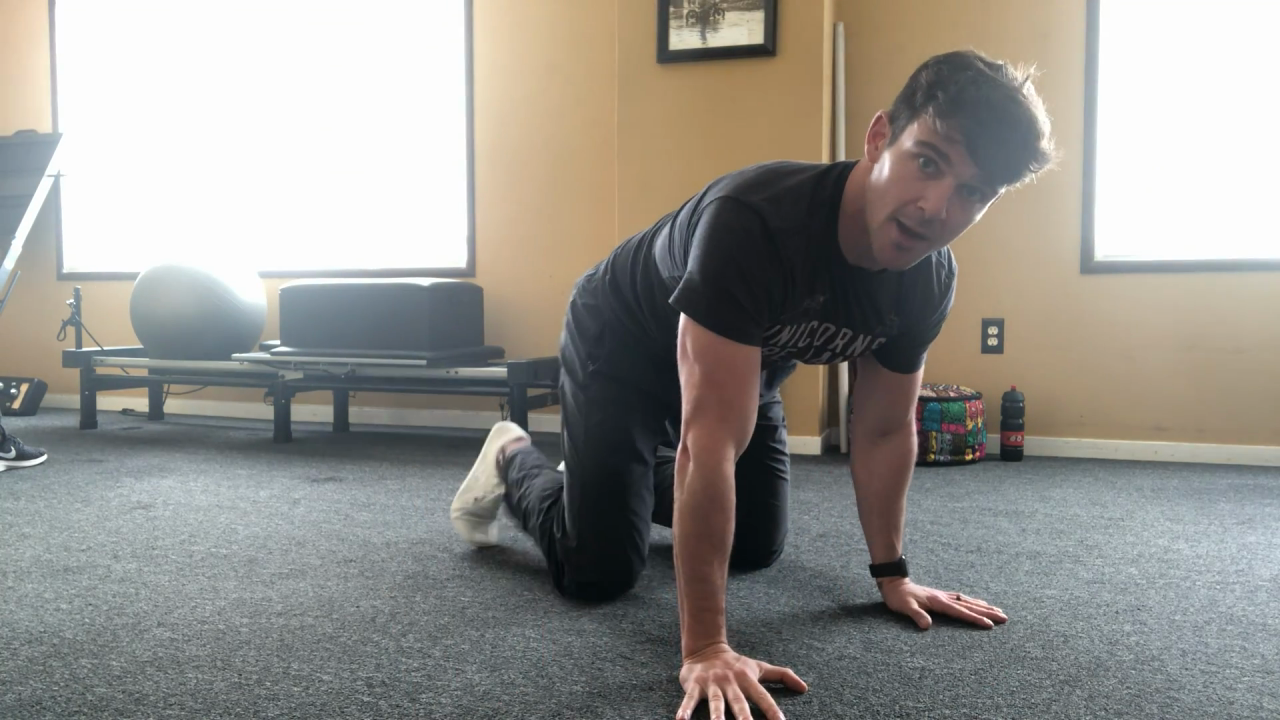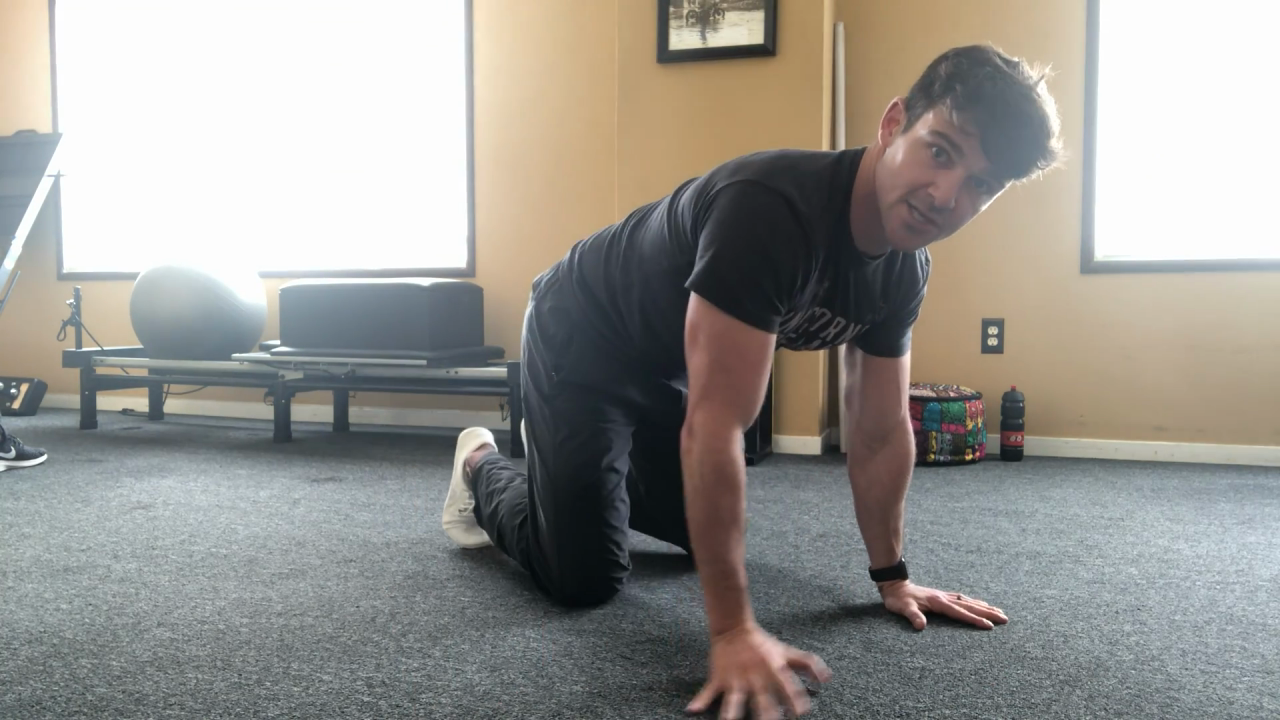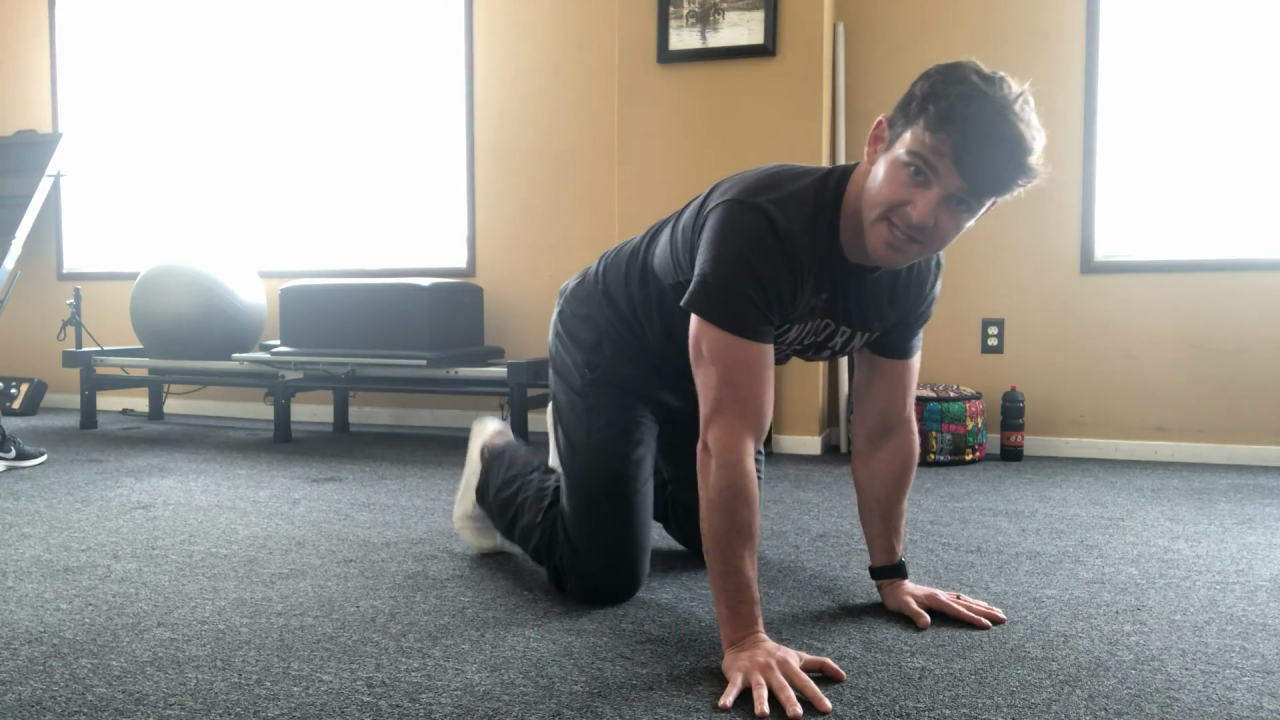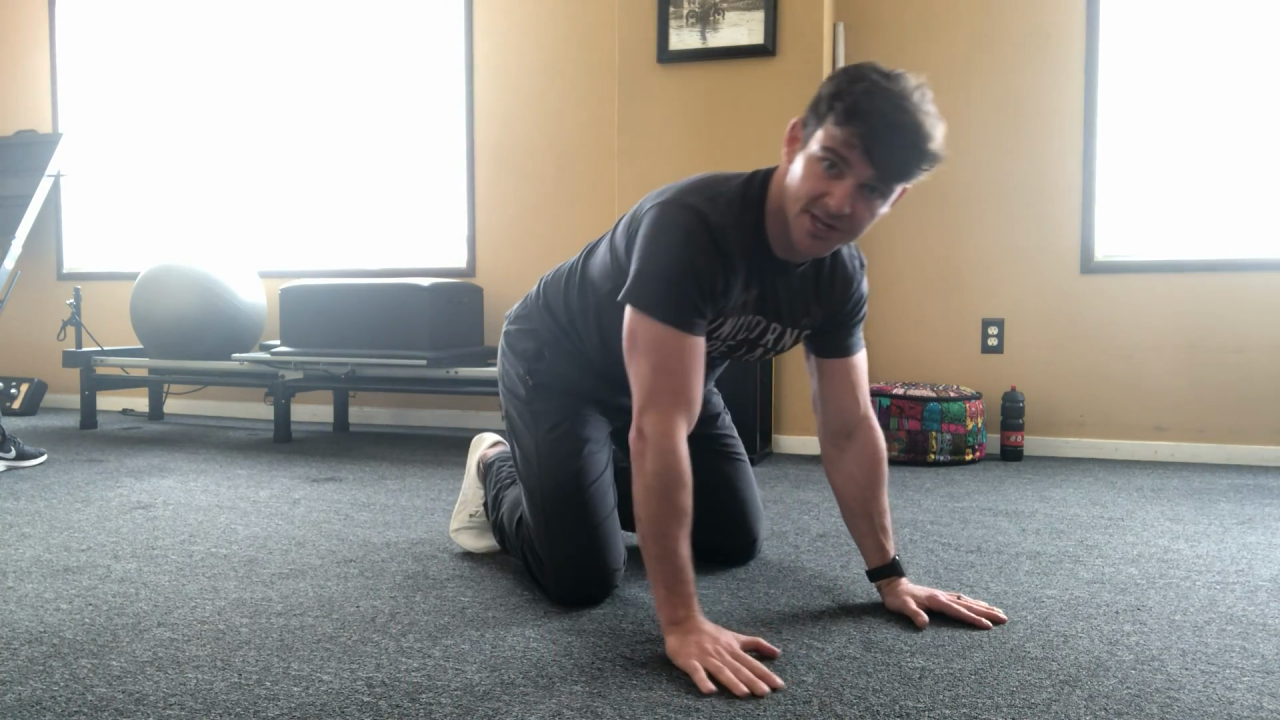
dt=0.5s
person 1, frame 1
left shoulder: (929, 280)
right shoulder: (755, 222)
left elbow: (884, 432)
right elbow: (711, 444)
left wrist: (891, 573)
right wrist: (705, 649)
left hip: (745, 367)
right hip: (621, 346)
left knee: (757, 550)
right knee: (600, 572)
left ankle: (645, 476)
right ankle: (515, 462)
person 1, frame 2
left shoulder: (903, 267)
right shoulder: (771, 208)
left elbow: (880, 432)
right elbow: (715, 427)
left wrist: (891, 577)
right wrist: (733, 632)
left hip: (674, 359)
right hip: (580, 337)
left knee: (714, 533)
right knee: (585, 578)
left ankle: (587, 460)
right ankle: (481, 471)
person 1, frame 3
left shoulder: (915, 270)
right shoulder: (760, 224)
left elbow: (885, 431)
right elbow: (729, 440)
left wrist: (891, 575)
right wrist: (744, 639)
left hip: (697, 362)
right hip: (608, 344)
left knee: (714, 534)
right knee: (604, 575)
left ankle: (582, 447)
right ankle: (498, 457)
person 1, frame 4
left shoulder: (839, 274)
right shoulder: (690, 227)
left elbow: (849, 430)
right elbow: (660, 427)
left wrist: (890, 576)
right wrist: (681, 623)
left hip: (664, 375)
right hip: (556, 366)
left knee: (738, 539)
right knee: (584, 577)
left ankle: (611, 477)
right ankle: (497, 473)
